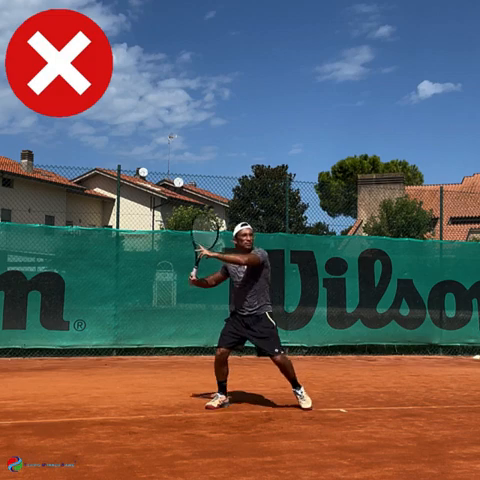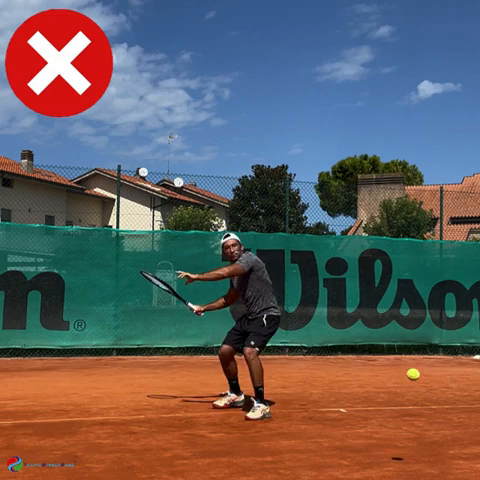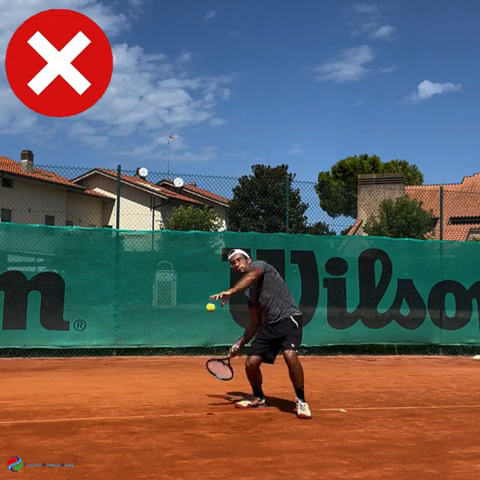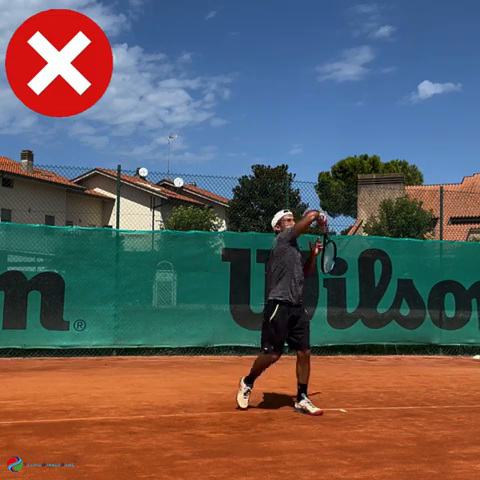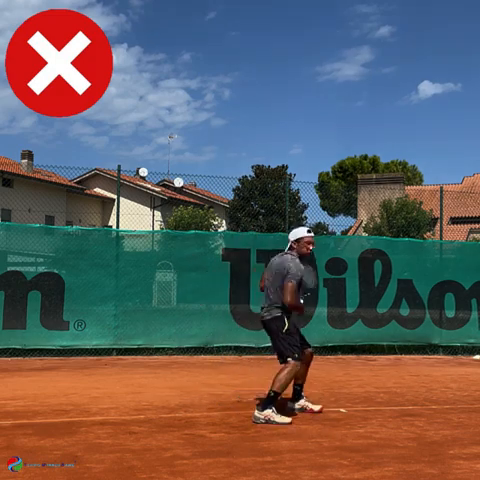
dt=0.5s
person 1, frame 1
left shoulder: (260, 254)
right shoulder: (229, 263)
left elbow: (244, 260)
right elbow: (214, 280)
left wrist: (213, 255)
right wrist: (197, 281)
left hip: (261, 317)
right hip: (237, 317)
left knee: (279, 358)
right knee: (221, 354)
left ankle: (298, 390)
right ankle: (222, 394)
person 1, frame 2
left shoulder: (249, 259)
right shoulder: (233, 272)
left elbow: (223, 273)
right elbow: (230, 298)
left wrist: (196, 277)
right wrist: (204, 308)
left hip: (267, 316)
right hip: (249, 317)
left knee: (250, 352)
right knee: (224, 351)
left ankle: (261, 404)
right ankle: (235, 394)
person 1, frame 3
left shoulder: (259, 268)
right shoulder: (247, 291)
left elbow: (251, 277)
right elbow: (255, 321)
left wrist: (230, 292)
right wrist: (240, 343)
left hip: (289, 319)
right hip: (269, 324)
left knee: (290, 355)
right knee: (251, 362)
left ankle: (301, 401)
right ankle: (258, 397)
person 1, frame 4
left shoulder: (293, 247)
right shoulder: (283, 240)
left elbow: (304, 273)
right elbow: (309, 217)
left wrist: (314, 252)
right wrist: (319, 215)
left hip: (297, 307)
right hip: (279, 305)
left knee: (304, 353)
right knee: (272, 354)
left ankle: (302, 399)
right ankle: (247, 382)
person 1, frame 5
left shoulder: (277, 259)
right shoulder: (295, 266)
left elbow: (263, 286)
right elbow: (289, 301)
right wrist: (299, 308)
left hip: (278, 317)
right hip: (278, 319)
left knee: (307, 353)
right knee: (291, 363)
left ankle: (297, 399)
right ankle: (264, 410)
